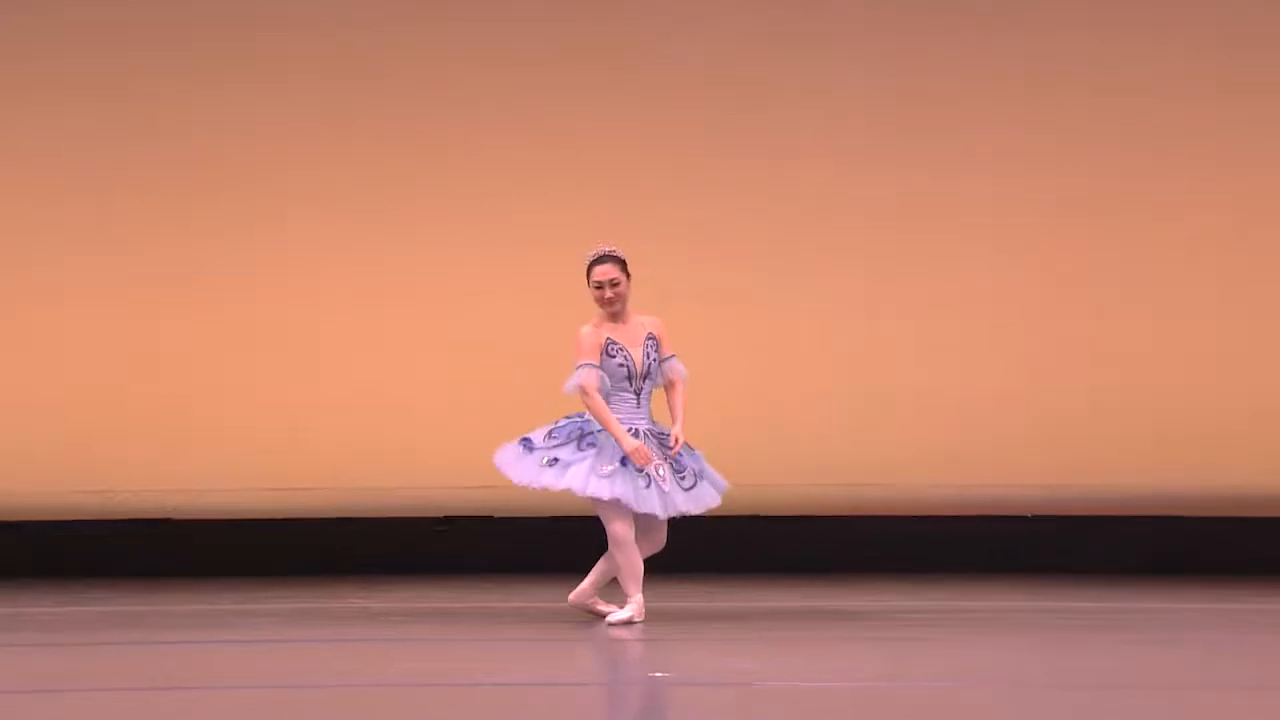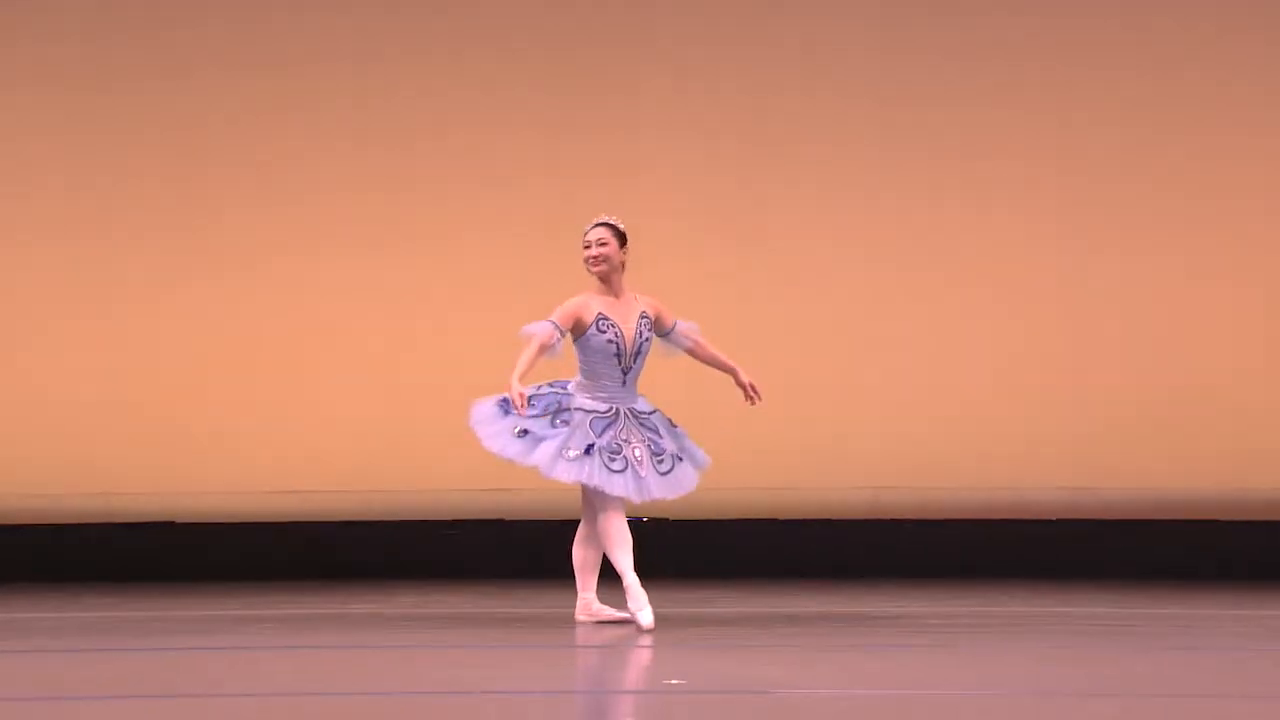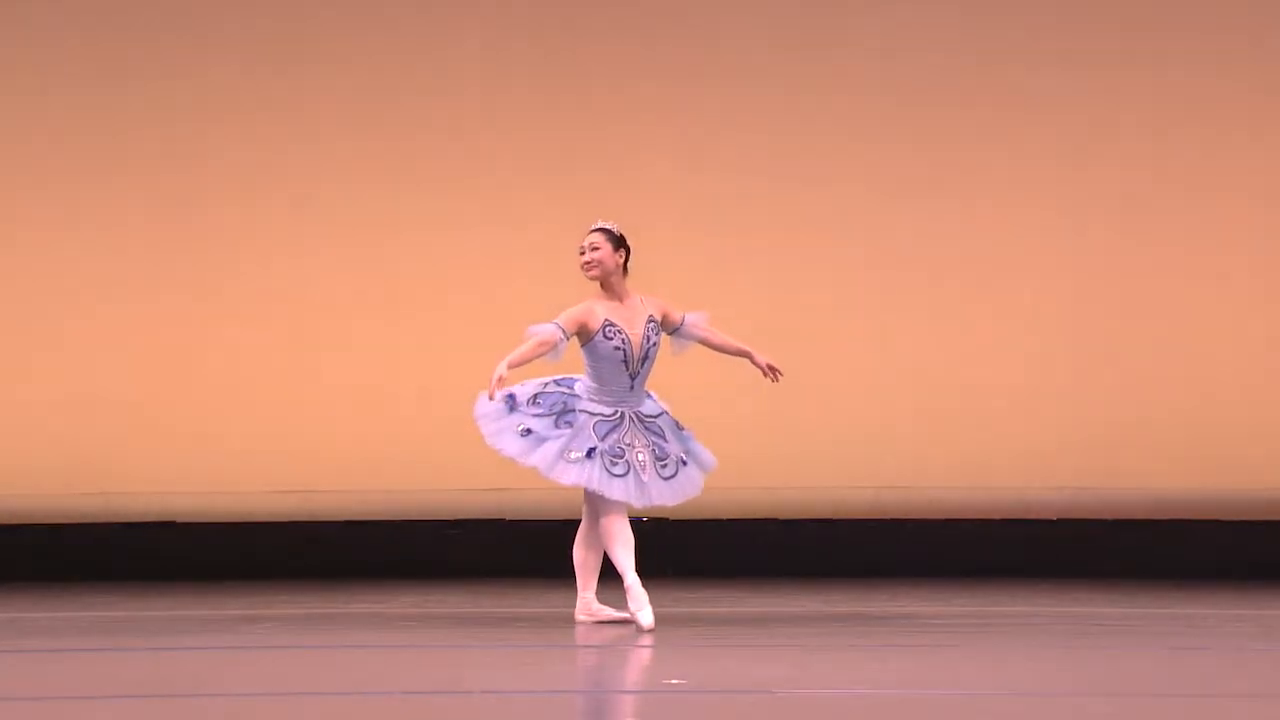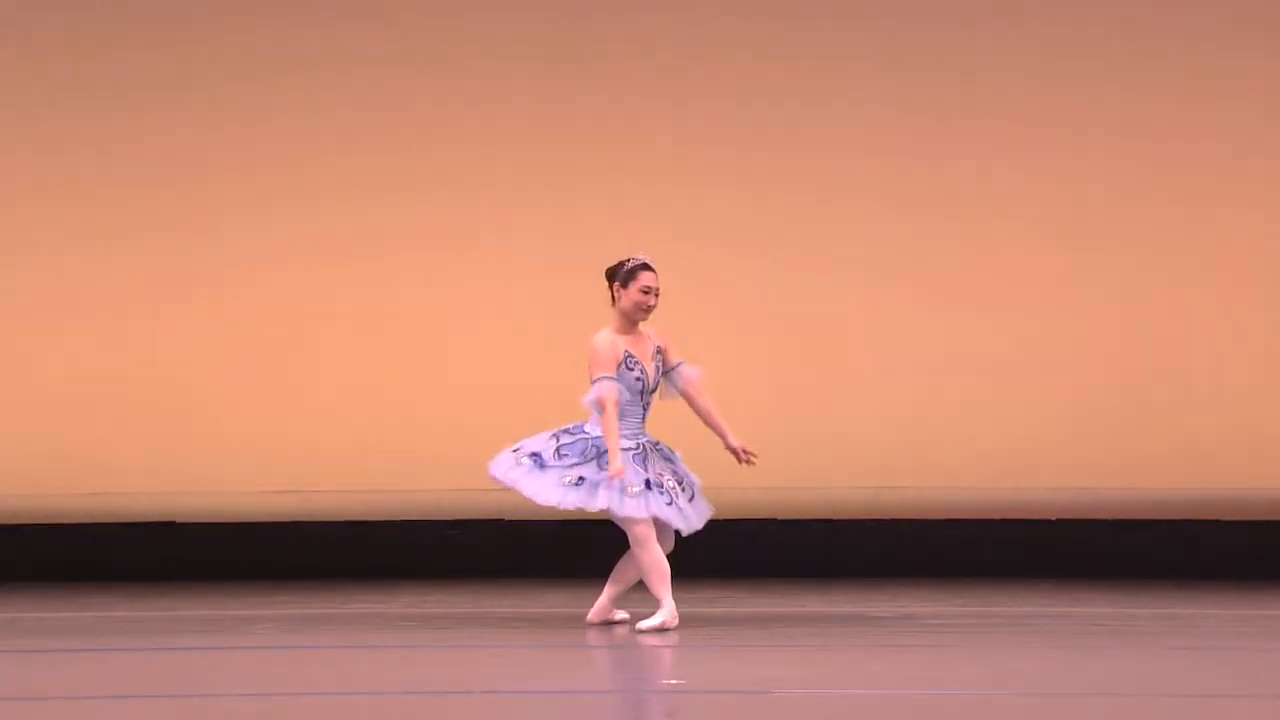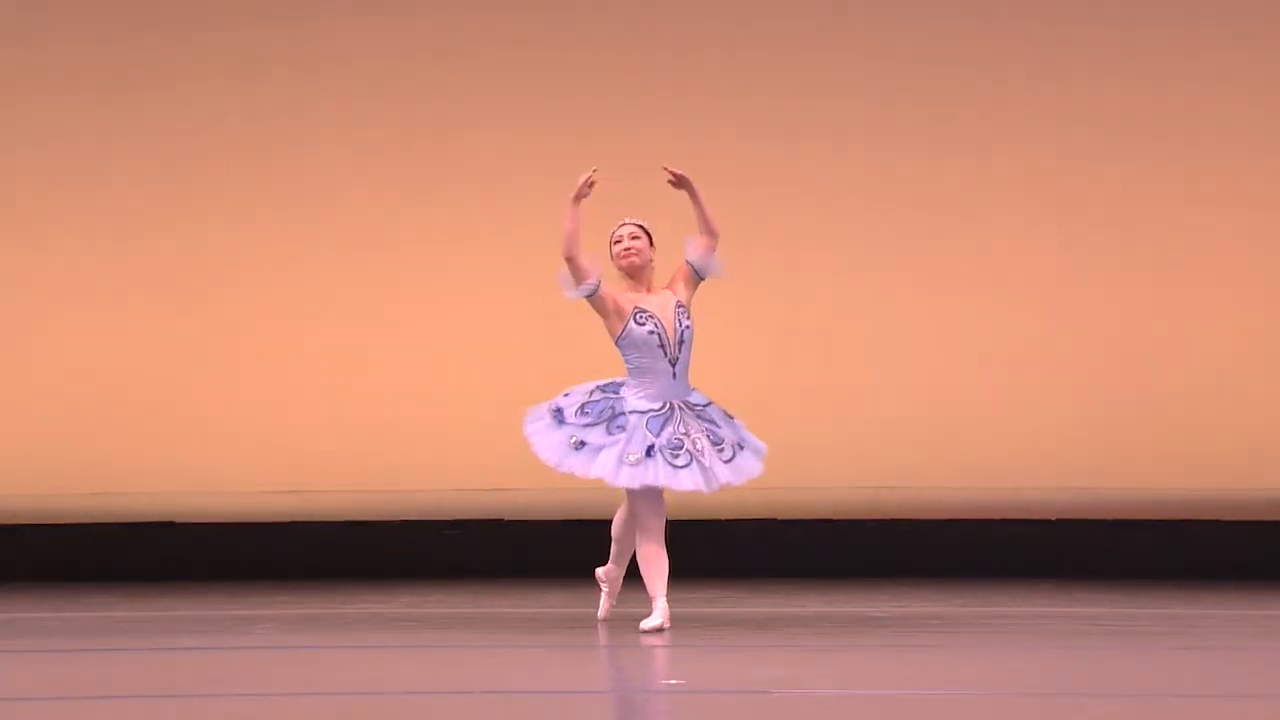
dt=1s
person 1, frame 1
left shoulder: (654, 327)
right shoulder: (590, 334)
left elbow: (674, 382)
right elbow: (589, 393)
left wrist: (678, 425)
right wrist: (623, 439)
left hip: (649, 441)
right hip: (603, 442)
left knee: (654, 537)
right knee: (620, 531)
left ankle: (586, 592)
right ankle: (634, 600)
person 1, frame 2
left shoulder: (648, 308)
right shoulder: (579, 307)
left elbow: (690, 342)
right elbow: (539, 341)
left wrist: (736, 372)
right wrist: (516, 380)
left hip: (629, 417)
right hip: (586, 416)
left knee: (596, 511)
right knee: (607, 505)
left ankle: (587, 602)
right ankle: (632, 585)
person 1, frame 3
left shoulder: (654, 308)
right shoulder: (586, 313)
left elbow: (700, 331)
right elbow: (545, 339)
left wrist: (751, 354)
right wrist: (506, 365)
left hip: (634, 419)
right hip: (592, 419)
left knee: (599, 512)
right knee: (610, 508)
left ankle: (587, 601)
person 1, frame 4
left shoulder: (658, 343)
right shoulder: (604, 343)
left elbow: (691, 391)
right elbow: (608, 403)
left wrist: (729, 438)
right wrist: (613, 456)
left hip: (641, 452)
right hip: (606, 450)
left knee: (662, 540)
right knee: (643, 533)
left ankle: (603, 607)
right ankle: (667, 606)
person 1, frame 5
left shoulder: (679, 292)
right shoulder: (613, 303)
left elbow: (709, 239)
right elbow: (571, 256)
left wrist: (690, 190)
right wrist: (576, 202)
left hip: (681, 415)
right hip: (638, 417)
left knee: (640, 504)
right knee: (648, 513)
left ankle: (612, 573)
right ankle: (660, 605)
